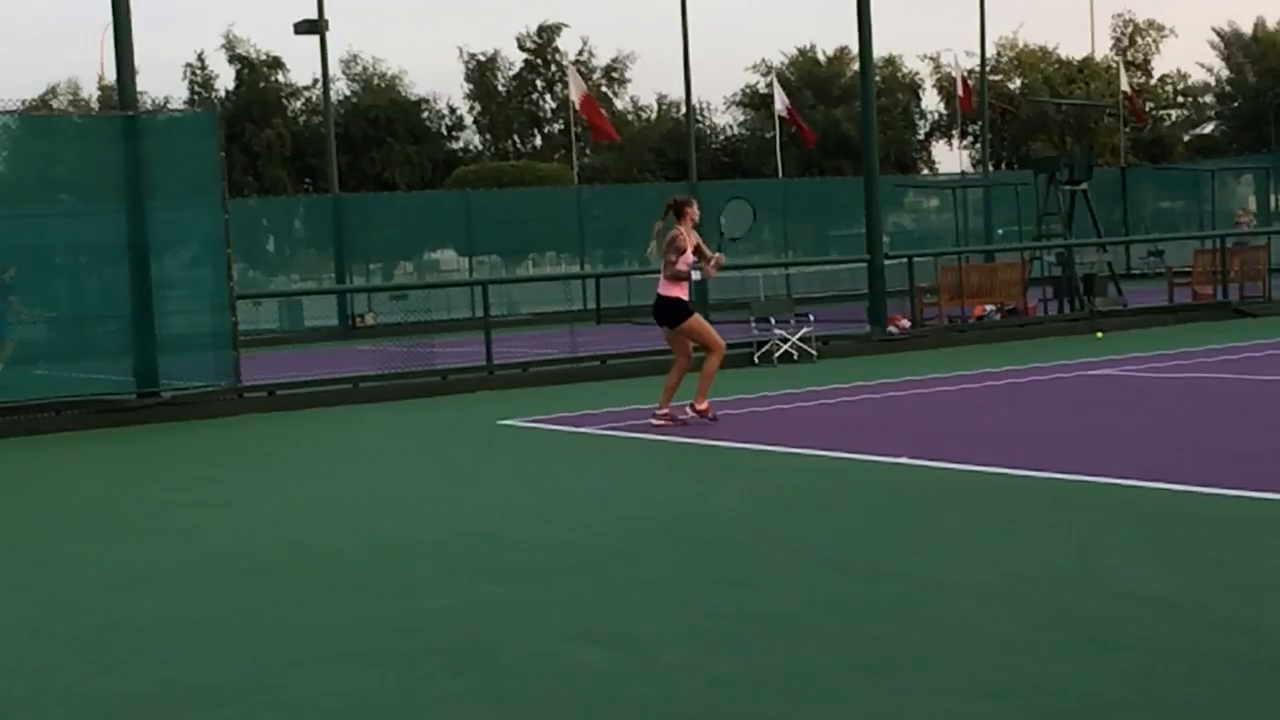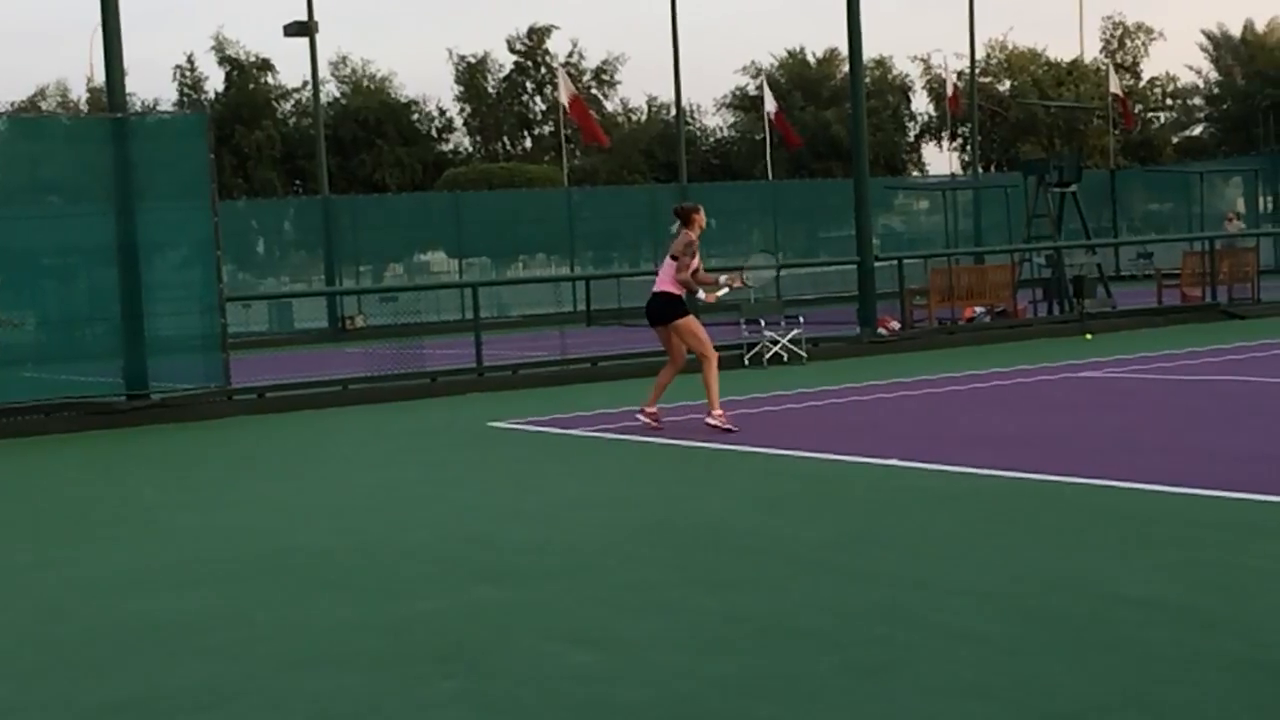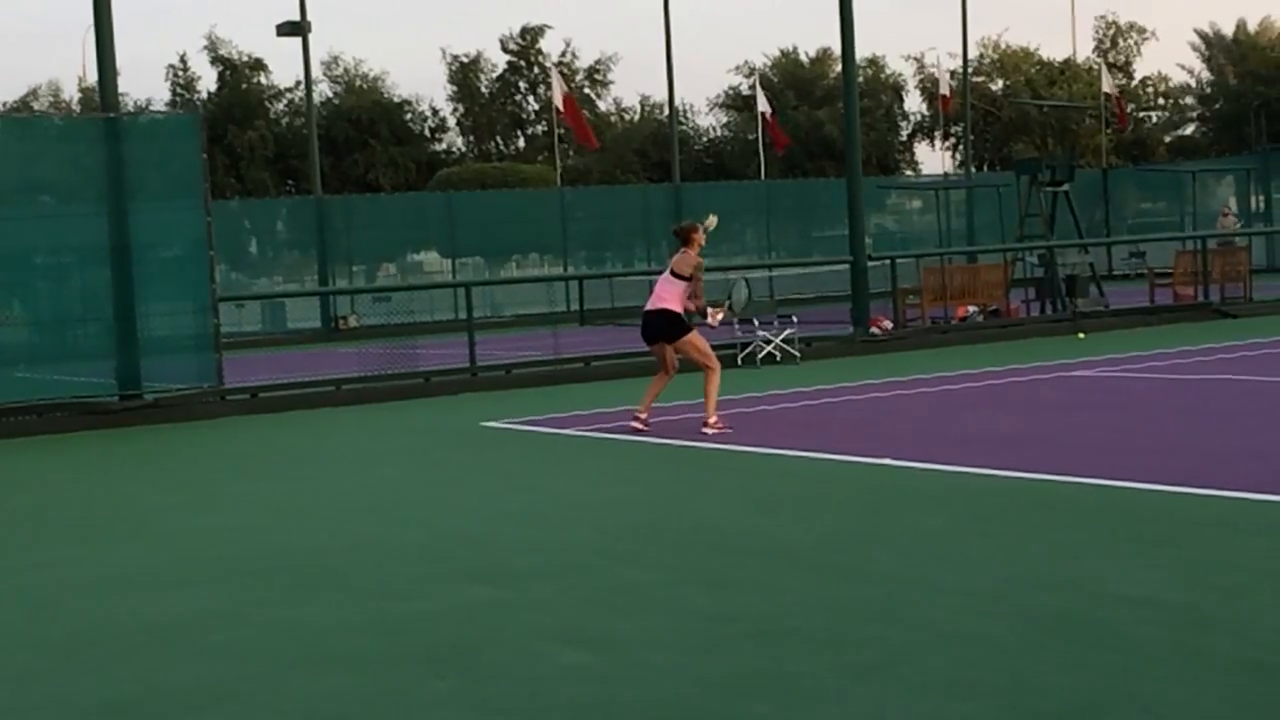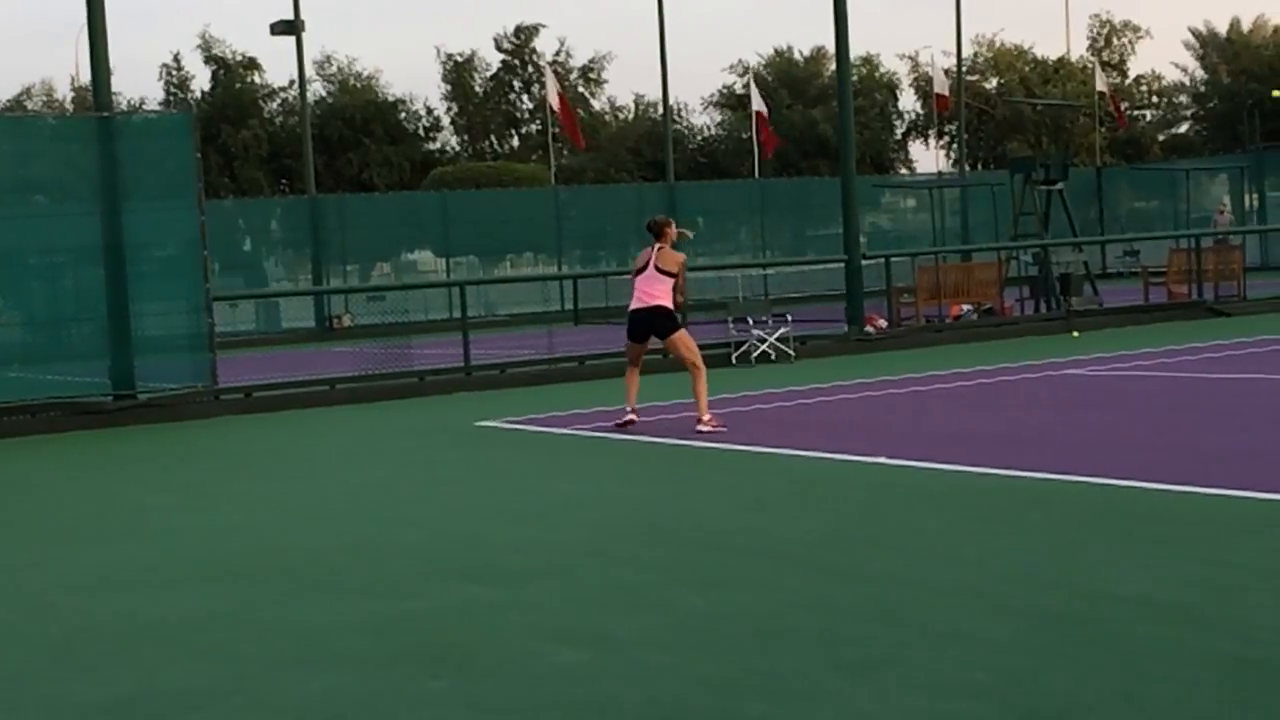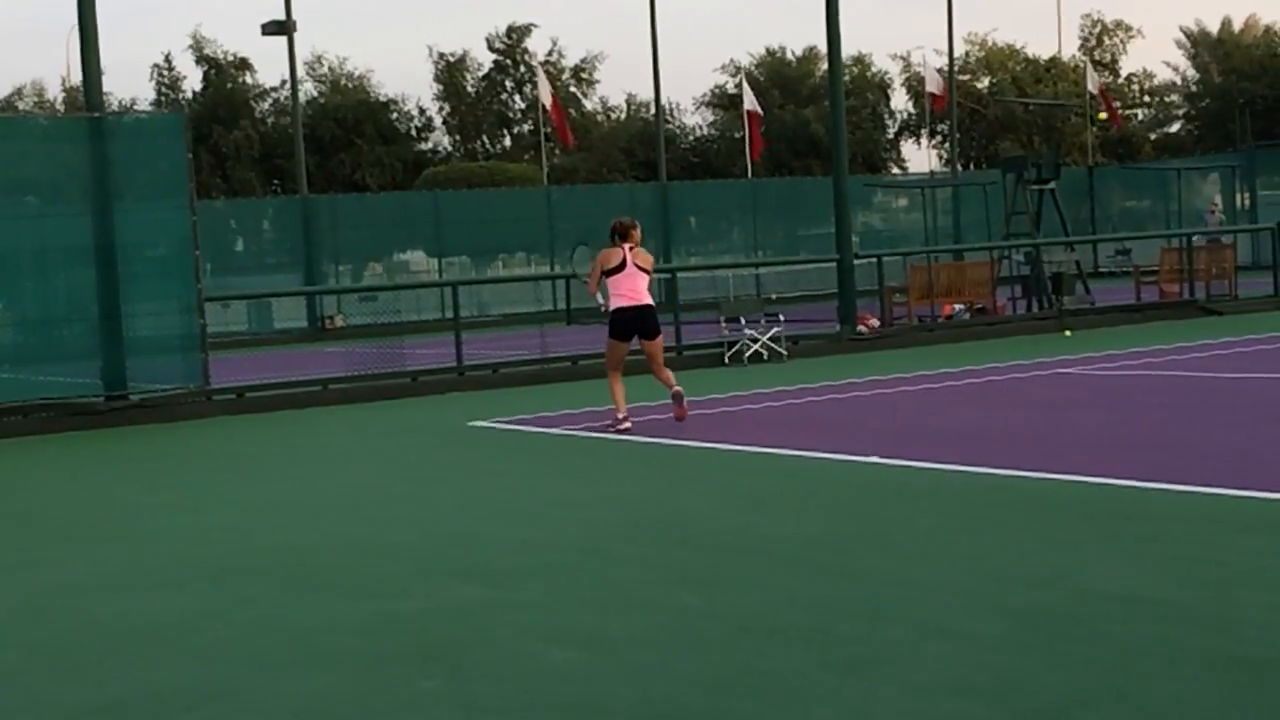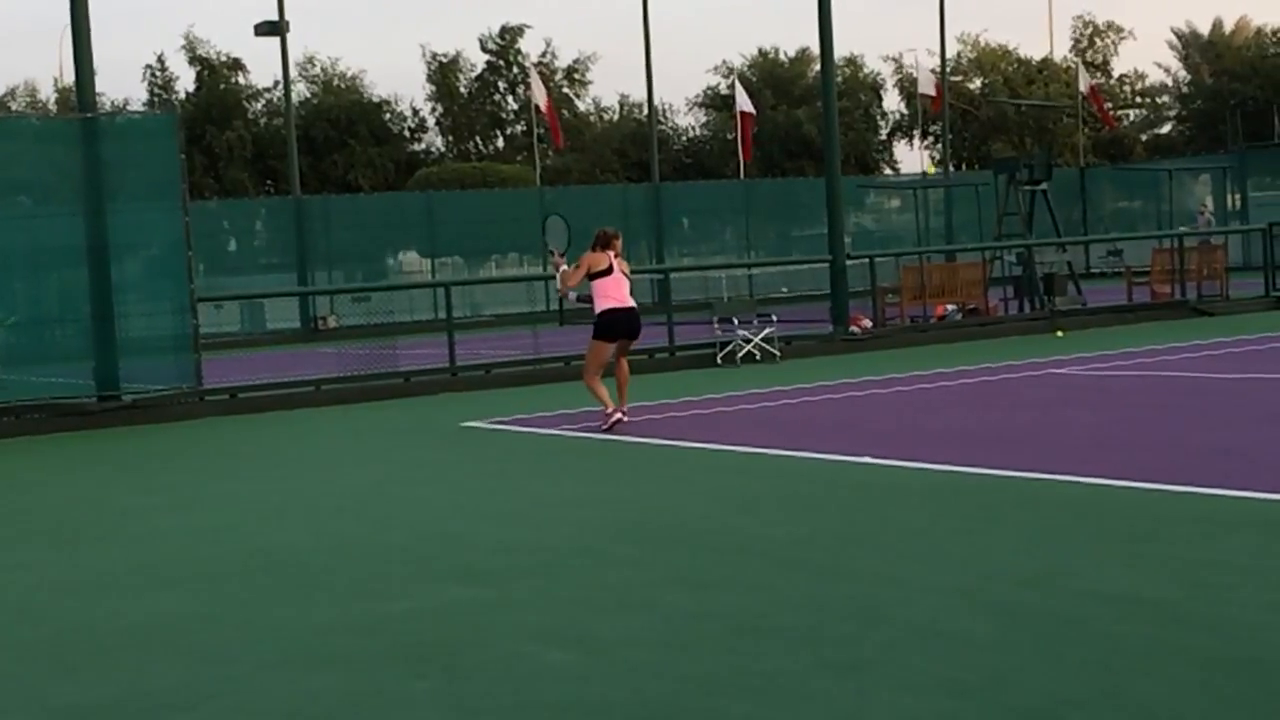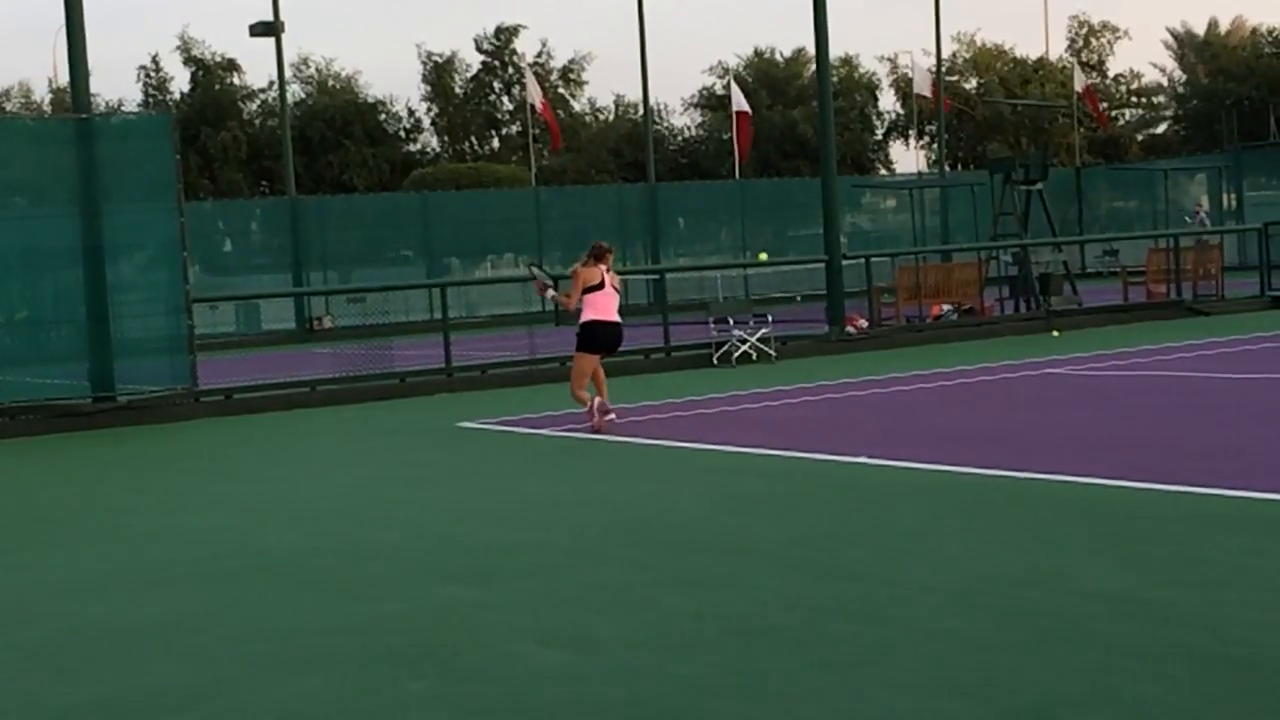
dt=0.7s
person 1, frame 1
left shoulder: (692, 235)
right shoulder: (677, 237)
left elbow: (709, 259)
right elbow: (669, 273)
left wrist: (716, 260)
right wrist: (698, 274)
left hip: (669, 304)
right hip: (672, 304)
left knee: (683, 360)
right knee: (717, 347)
left ankle: (662, 412)
right ankle: (699, 404)
person 1, frame 2
left shoulder: (686, 240)
right shoulder: (690, 241)
left elbow: (698, 275)
right elbow: (681, 276)
left wrist: (725, 280)
right wrist: (702, 295)
left hip: (656, 304)
right hip: (669, 303)
left knee: (677, 360)
right knee: (709, 355)
left ankle: (649, 409)
right ankle: (715, 412)
person 1, frame 3
left shoulder: (677, 258)
right shoulder: (695, 262)
right elbow: (697, 301)
left wrist: (707, 311)
right wrist: (708, 317)
left hip: (649, 320)
right hip: (668, 320)
left knee: (668, 369)
right knee: (712, 366)
left ankle: (641, 415)
right ankle: (711, 420)
person 1, frame 4
left shoulder: (642, 255)
right shoulder: (678, 258)
right elbow: (679, 298)
left hip: (636, 316)
right hip: (662, 316)
left knee: (633, 365)
right knee: (697, 367)
left ankle: (630, 410)
right ankle: (704, 418)
person 1, frame 5
left shoulder: (605, 255)
right shoulder: (647, 258)
left elbow: (591, 290)
left hip: (620, 316)
right hip: (646, 312)
left knee: (613, 372)
right knee: (658, 367)
left ankle: (621, 416)
right ankle: (675, 388)
person 1, frame 6
left shoulder: (590, 258)
right shoulder: (624, 265)
left elbow: (569, 283)
left wrist: (561, 267)
left hip: (609, 319)
right hip: (632, 317)
left knee: (591, 377)
right knee: (619, 358)
left ankle: (611, 409)
right ankle: (621, 408)
person 1, frame 7
left shoulder: (583, 273)
right shoulder: (615, 278)
left elbow: (571, 305)
left wrist: (550, 293)
left hip: (593, 330)
right hip: (615, 331)
left knee: (577, 390)
right knee: (592, 362)
left ankle: (592, 403)
right ankle: (605, 408)
